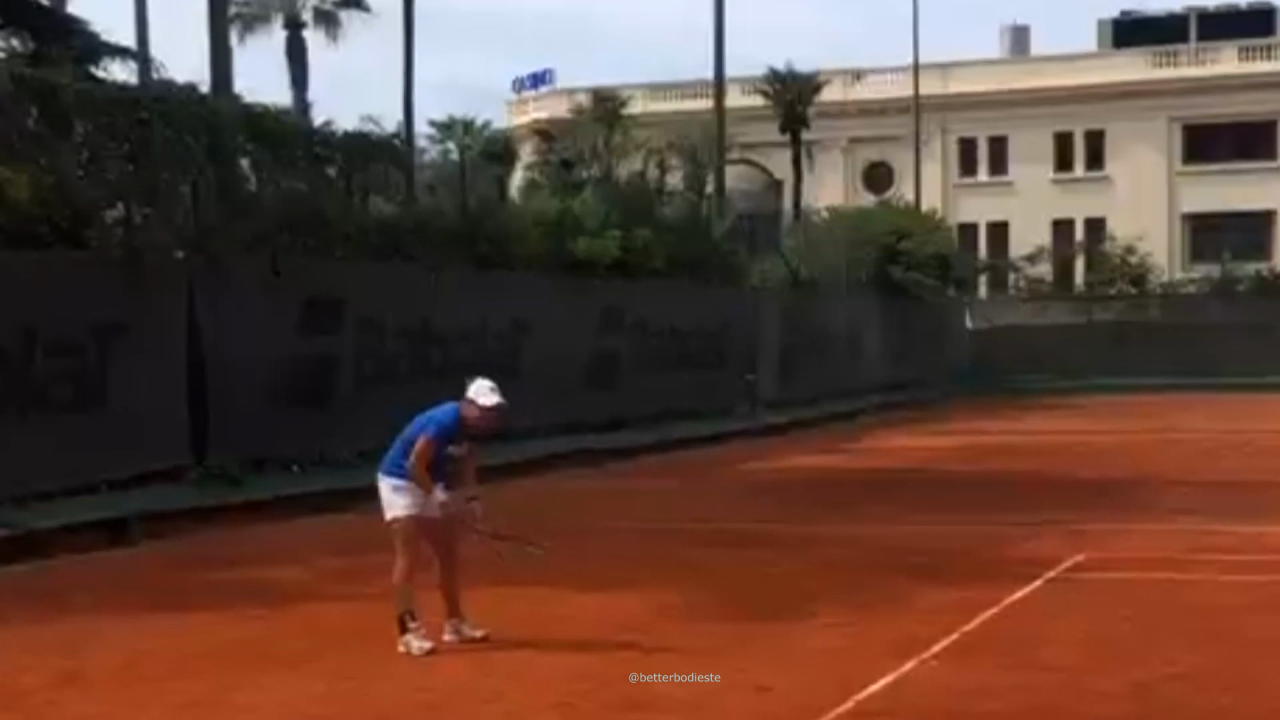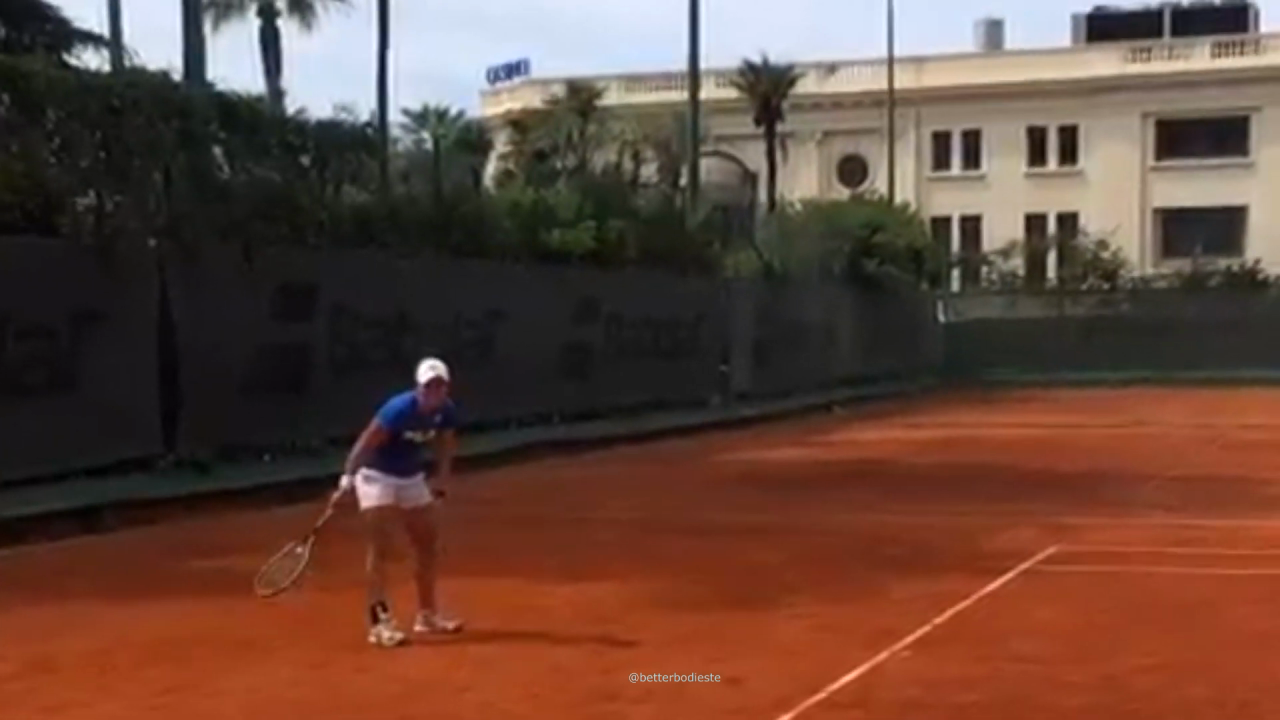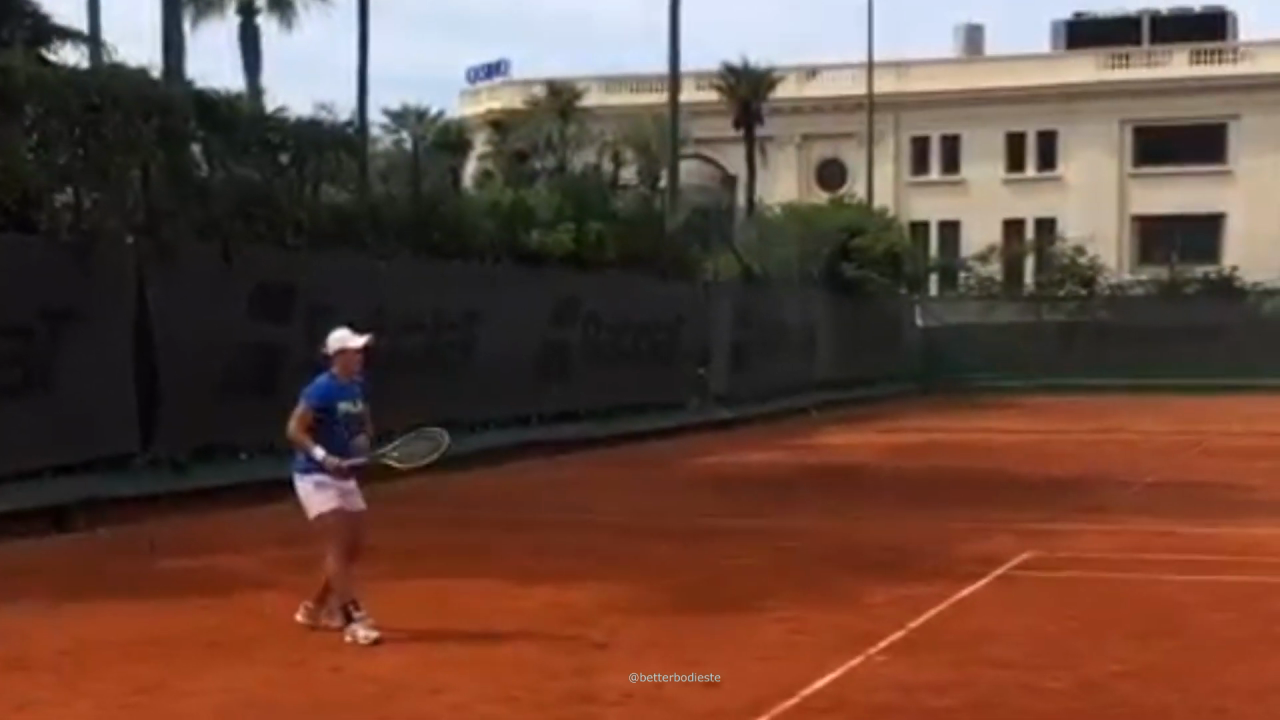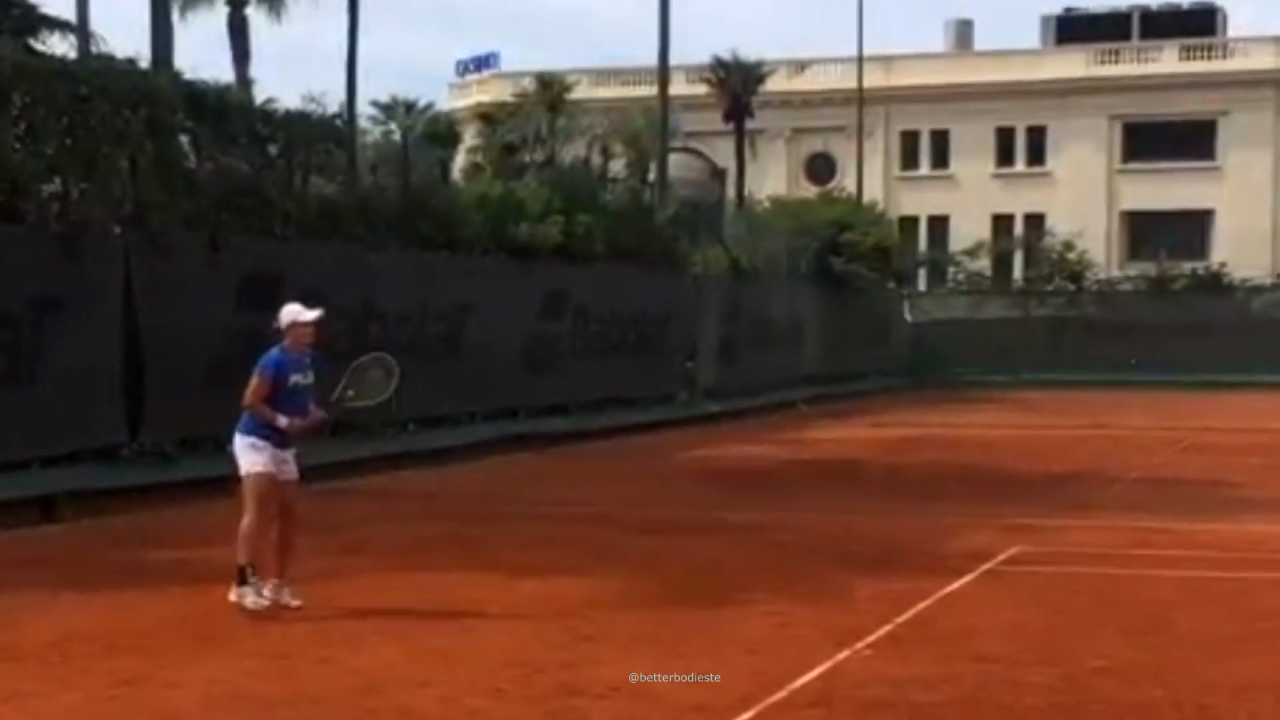
dt=1s
person 1, frame 1
left shoulder: (470, 425)
right shoulder: (444, 422)
left elbow: (465, 462)
right elbow: (414, 465)
left wrist: (471, 497)
right wrist: (439, 497)
left hip: (430, 486)
right hip: (400, 482)
left knee: (449, 554)
right knee: (409, 557)
left ankle: (455, 623)
right ankle: (409, 631)
person 1, frame 2
left shoulder: (446, 411)
right shoulder: (398, 409)
left elbow: (444, 449)
right elbow: (363, 445)
right wrist: (346, 482)
left hip: (412, 477)
right hip: (376, 474)
left knee: (428, 544)
right knee: (380, 546)
left ankle: (427, 614)
right ankle: (380, 621)
person 1, frame 3
left shoulder: (357, 386)
right shoulder: (321, 388)
left elbow: (365, 422)
right elbow: (294, 430)
left wrist: (364, 438)
right wrist: (322, 456)
left hip: (343, 476)
right hip: (315, 476)
left knee: (352, 547)
right knee: (339, 546)
left ankle: (316, 609)
right ankle: (354, 620)
person 1, frame 4
left shoulder: (307, 359)
right shoulder: (274, 360)
right elbow: (250, 402)
left wrist: (311, 412)
right wrist: (284, 422)
left hip: (283, 445)
right hip: (255, 440)
left knee: (287, 515)
right knee: (257, 510)
left ankle: (276, 585)
right ankle: (244, 583)
